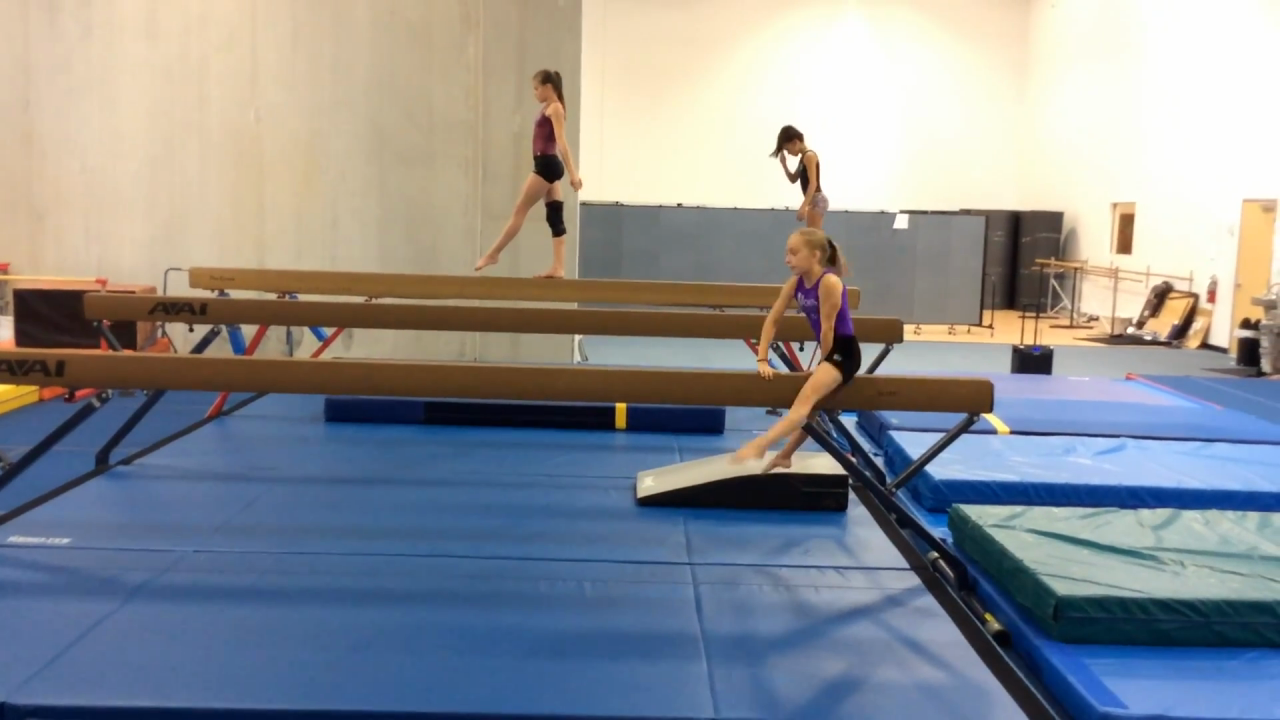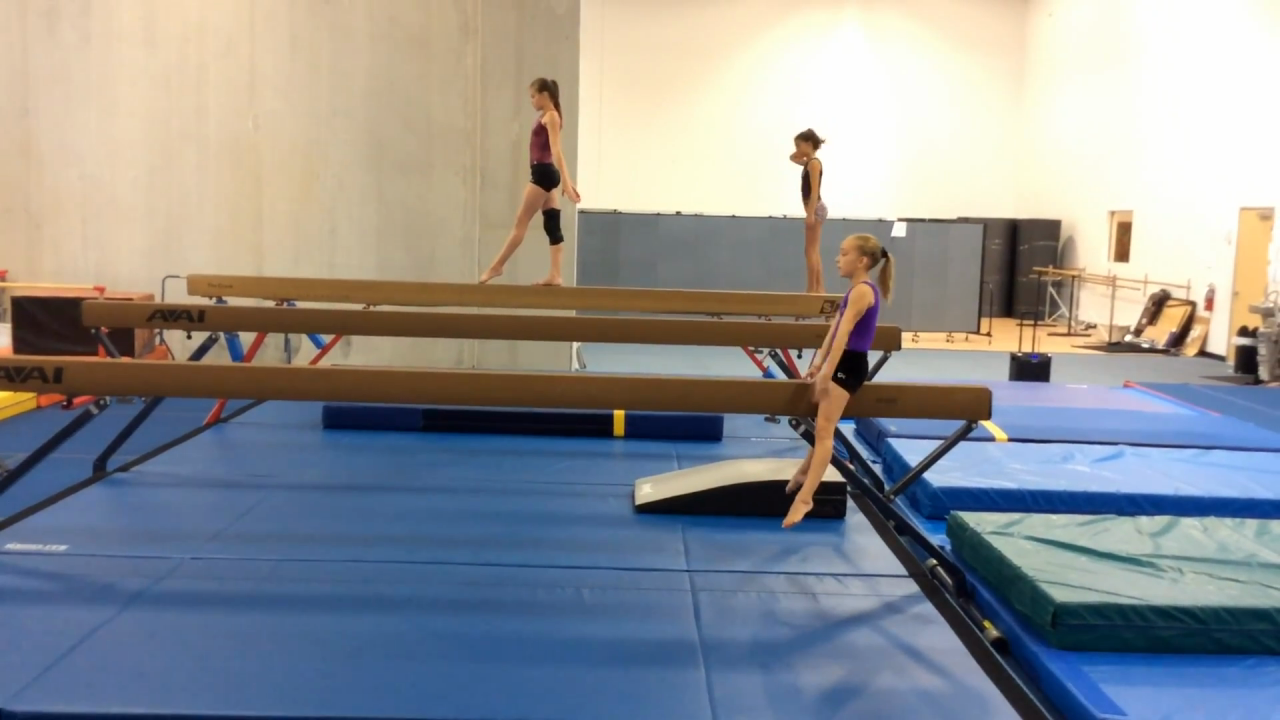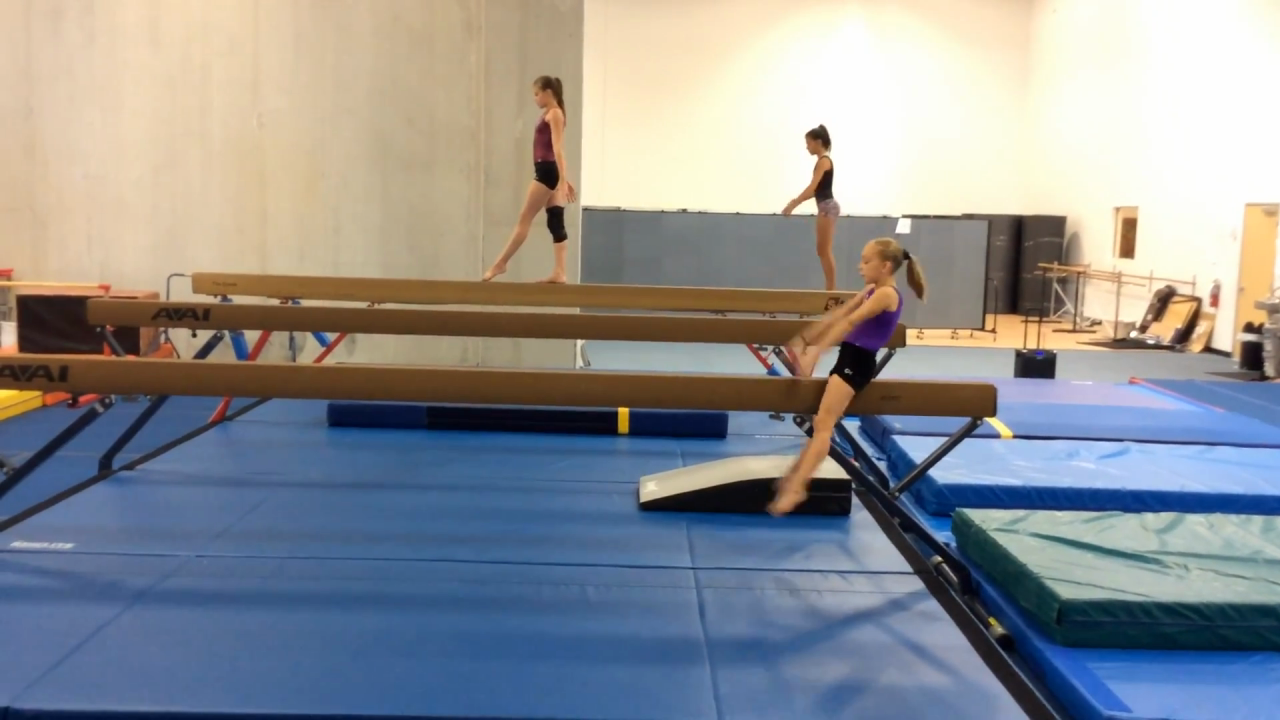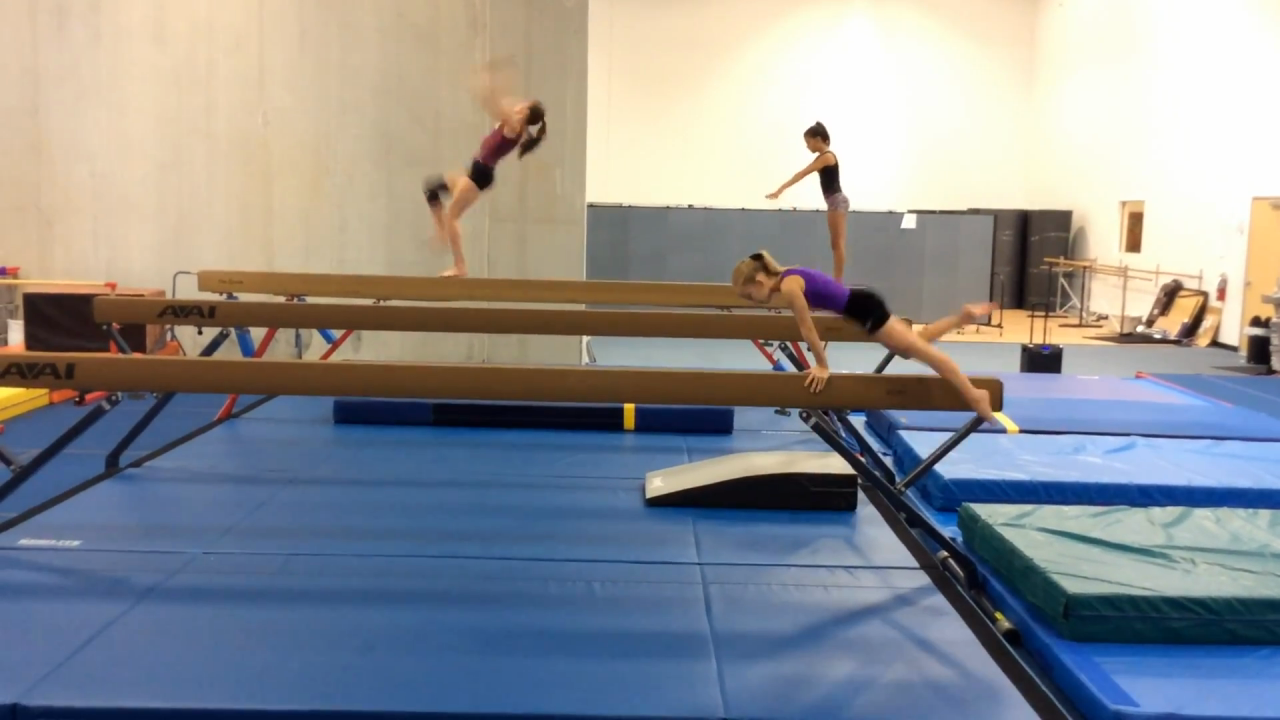
dt=1s
person 1, frame 1
left shoulder: (830, 283)
right shoulder: (796, 283)
left elbow: (828, 328)
right elbow: (772, 320)
left wrist: (820, 364)
right wrist: (762, 359)
left hip: (843, 352)
right hip: (828, 353)
left knee: (805, 401)
right knee: (809, 408)
left ankle: (760, 445)
right ankle: (784, 455)
person 1, frame 2
left shoulder: (862, 291)
right shoulder: (856, 290)
left elbow: (844, 332)
left wrist: (827, 369)
right wrist: (818, 362)
left hip: (850, 365)
right hip: (840, 362)
left knee: (824, 428)
right knee: (824, 426)
left ankle: (805, 497)
right ankle: (806, 472)
person 1, frame 3
left shoulder: (887, 294)
right shoulder: (871, 291)
left elbow: (849, 322)
right elbow: (838, 315)
left wrist: (814, 353)
right wrist: (805, 338)
left hip: (858, 362)
right hip: (849, 358)
left knee: (824, 422)
right knee: (822, 421)
left ankle: (796, 486)
right ankle: (797, 473)
person 1, frame 4
left shoulder: (788, 286)
right shoulder: (789, 279)
left elbow: (808, 329)
right elbow: (806, 327)
left wrist: (822, 367)
right wrist: (819, 363)
left hip: (865, 306)
right hip: (863, 307)
left knee: (917, 347)
right knee: (908, 348)
left ankle: (972, 394)
right ankle: (963, 316)
person 2, frame 1
left shoulder: (555, 108)
right shoulder: (547, 109)
left elbow: (561, 142)
right elbow: (558, 143)
left wrist: (572, 173)
right wrist: (571, 172)
left hip: (547, 165)
right hip: (547, 165)
left knee: (520, 210)
right knee: (555, 217)
left ankle: (493, 253)
right ankle: (557, 268)
person 2, frame 2
left shoulder: (551, 116)
right shoulder: (545, 117)
left elbow: (556, 151)
left wrist: (565, 182)
right wrist: (567, 181)
left hip: (543, 173)
right hip: (544, 173)
left knee: (521, 221)
right knee: (552, 225)
left ankle: (497, 266)
right ankle: (555, 275)
person 2, frame 3
left shoulder: (555, 114)
right shoulder: (549, 115)
left elbow: (558, 148)
left wrist: (563, 179)
right wrist: (564, 180)
left hip: (547, 171)
right hip: (547, 171)
left knee: (524, 219)
right knee: (556, 223)
left ankle: (500, 264)
right ankle: (559, 272)
person 2, frame 4
left shoulder: (514, 125)
right shoulder: (514, 126)
left elbow: (493, 105)
left hip: (480, 173)
right hip: (480, 172)
left knee: (451, 216)
right knee: (431, 185)
left ankle: (460, 268)
right ankle: (441, 231)
